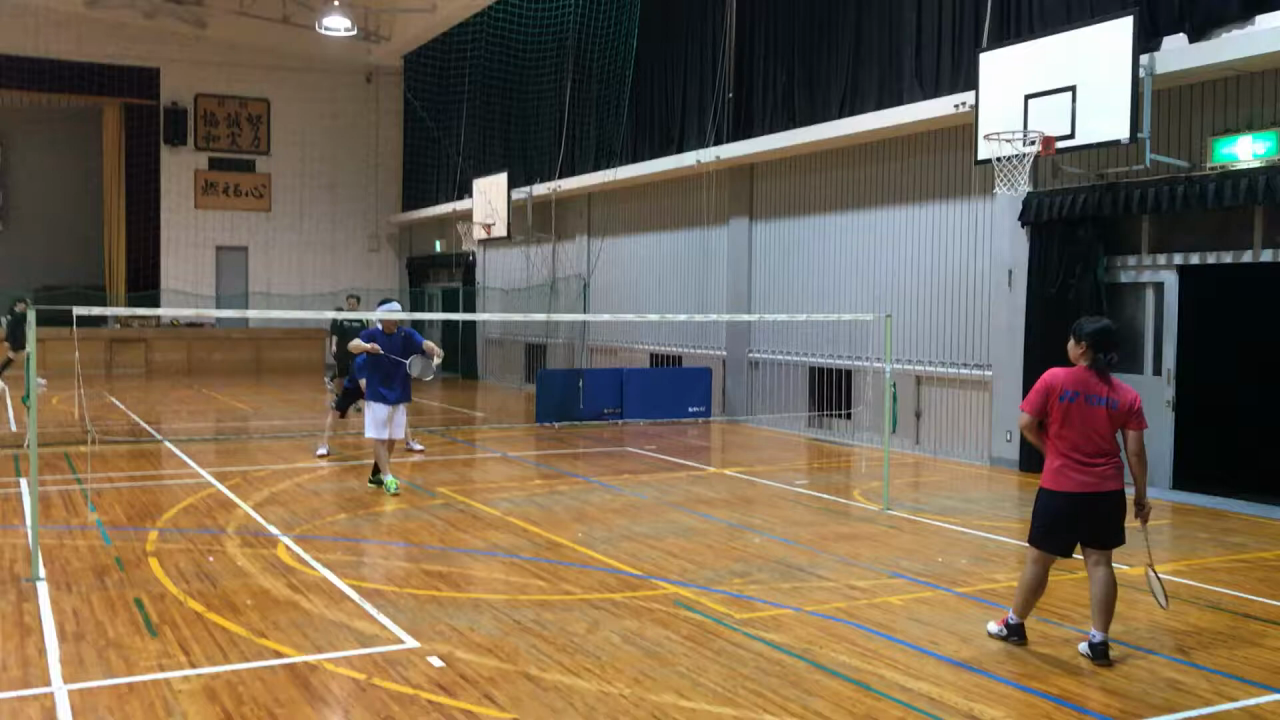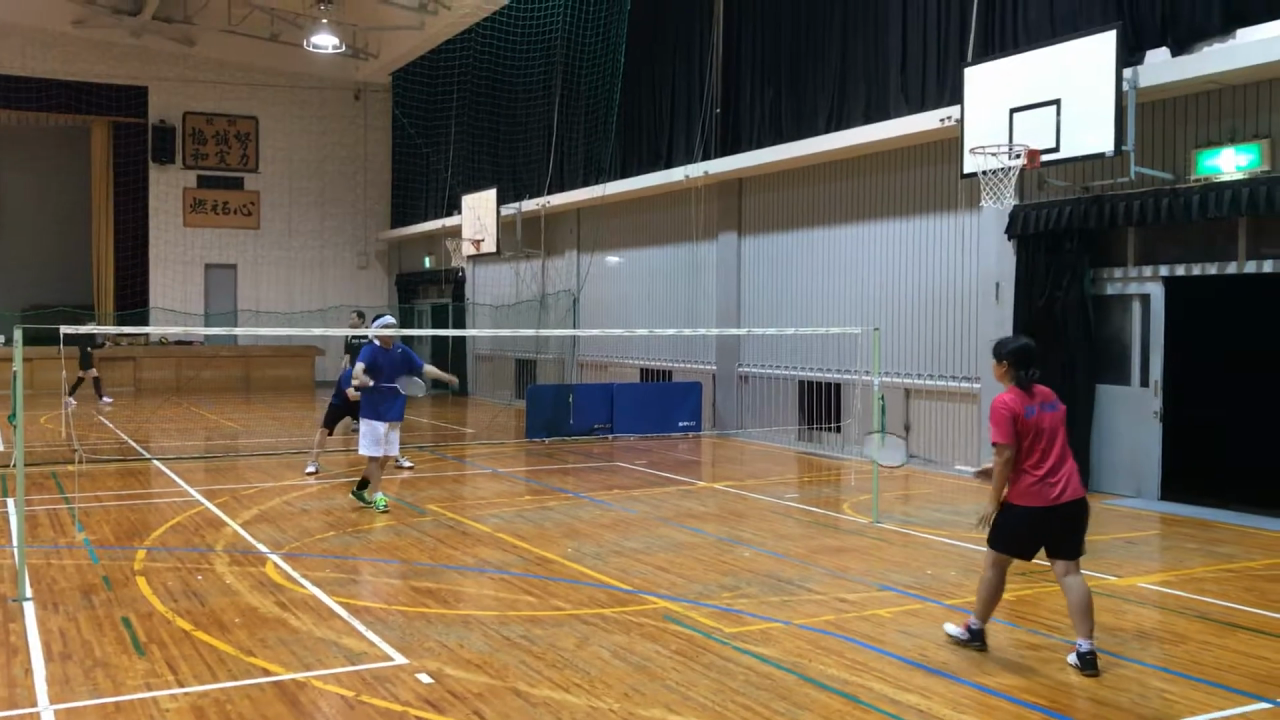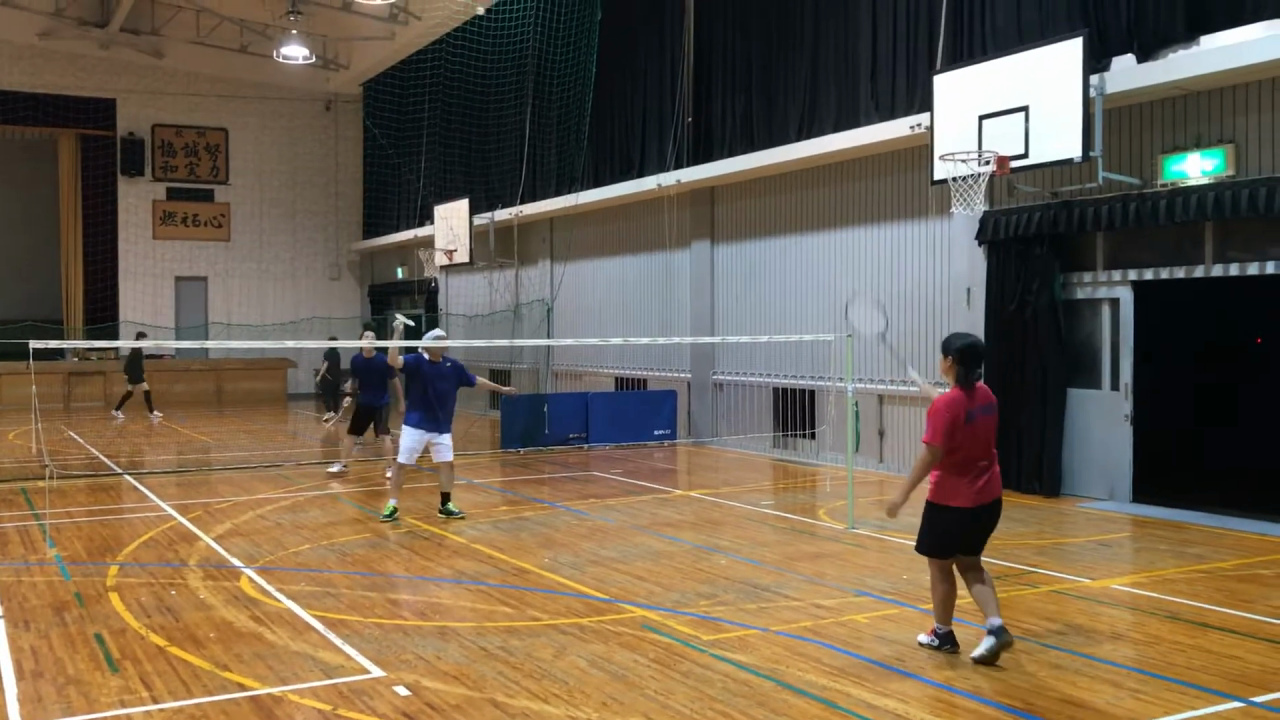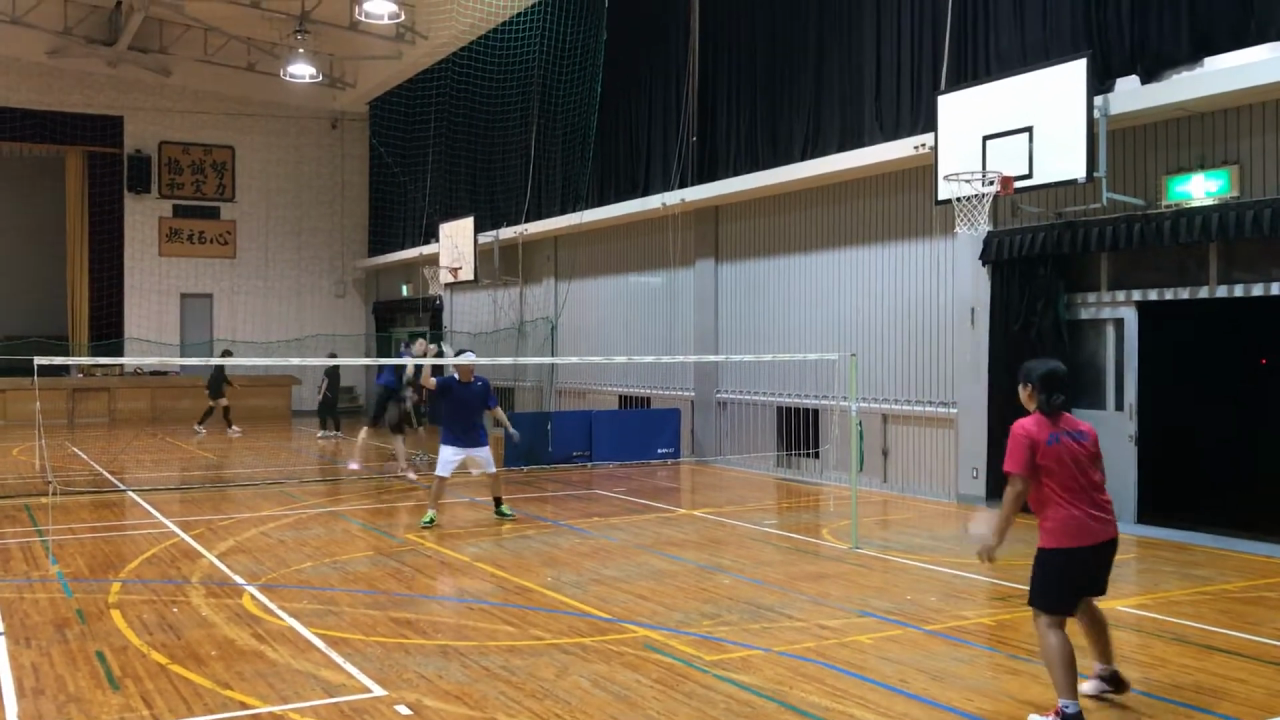
dt=1s
person 1, frame 1
left shoulder: (1054, 379)
right shoulder: (1126, 395)
left elbow: (1026, 424)
right elbow: (1135, 451)
right wrist: (1141, 495)
left hip: (1060, 488)
right hip: (1106, 491)
left knee: (1038, 559)
right knee: (1100, 563)
left ankle: (1014, 625)
right ankle: (1098, 642)
person 1, frame 2
left shoulder: (1005, 403)
right shoulder: (1050, 397)
left elbow: (1006, 456)
left wrist: (993, 502)
right wrist: (996, 468)
left hip: (1029, 500)
right hip: (1071, 498)
left knee: (995, 561)
right knee: (1068, 571)
left ankle: (974, 630)
right ankle: (1086, 651)
person 1, frame 3
left shoulder: (946, 404)
right shoulder: (986, 395)
left elbow: (931, 456)
left wrist: (902, 494)
left hip: (952, 500)
right hip: (988, 497)
left knee: (940, 566)
right knee: (969, 564)
left ankle: (942, 634)
right ankle: (996, 629)
person 1, frame 4
left shoulder: (1025, 430)
right shoulder: (1083, 428)
left elbow: (1018, 488)
left wrist: (996, 538)
left hip: (1064, 539)
right hip: (1103, 533)
left knee: (1047, 622)
right knee: (1081, 603)
right ankle: (1107, 675)
person 2, frame 1
left shoulder: (407, 334)
right shoulder: (372, 334)
left elbow: (424, 344)
right elbow: (352, 346)
left wrist: (435, 349)
right wrist: (366, 346)
left hip: (400, 397)
right hip: (378, 397)
left knee: (392, 439)
right knee: (380, 438)
left ankle: (376, 475)
right ankle: (388, 478)
person 2, frame 2
left shoulder: (403, 351)
right shoulder: (369, 350)
left elbow: (423, 368)
right elbow: (358, 370)
left wrist: (445, 377)
right wrist: (361, 379)
left hip: (394, 415)
right hip: (373, 414)
left knee: (385, 457)
right knee: (375, 456)
left ankle: (360, 490)
right ankle: (377, 496)
person 2, frame 3
left shoulder: (453, 365)
right shoulder: (416, 362)
left elbow: (475, 381)
right elbow: (393, 361)
left wrist: (500, 388)
right wrist: (397, 334)
left hip: (441, 427)
right hip: (415, 424)
left knee: (446, 463)
right knee: (401, 463)
left ankle: (445, 505)
right ankle: (392, 505)
person 2, frame 4
left shoulder: (483, 383)
right shoulder: (448, 383)
left elbow: (495, 408)
right elbow: (426, 382)
left wrist: (509, 427)
left hip: (478, 441)
right hip: (452, 442)
left knee: (493, 474)
right knee: (441, 477)
left ankle: (500, 507)
right ankle: (431, 513)
